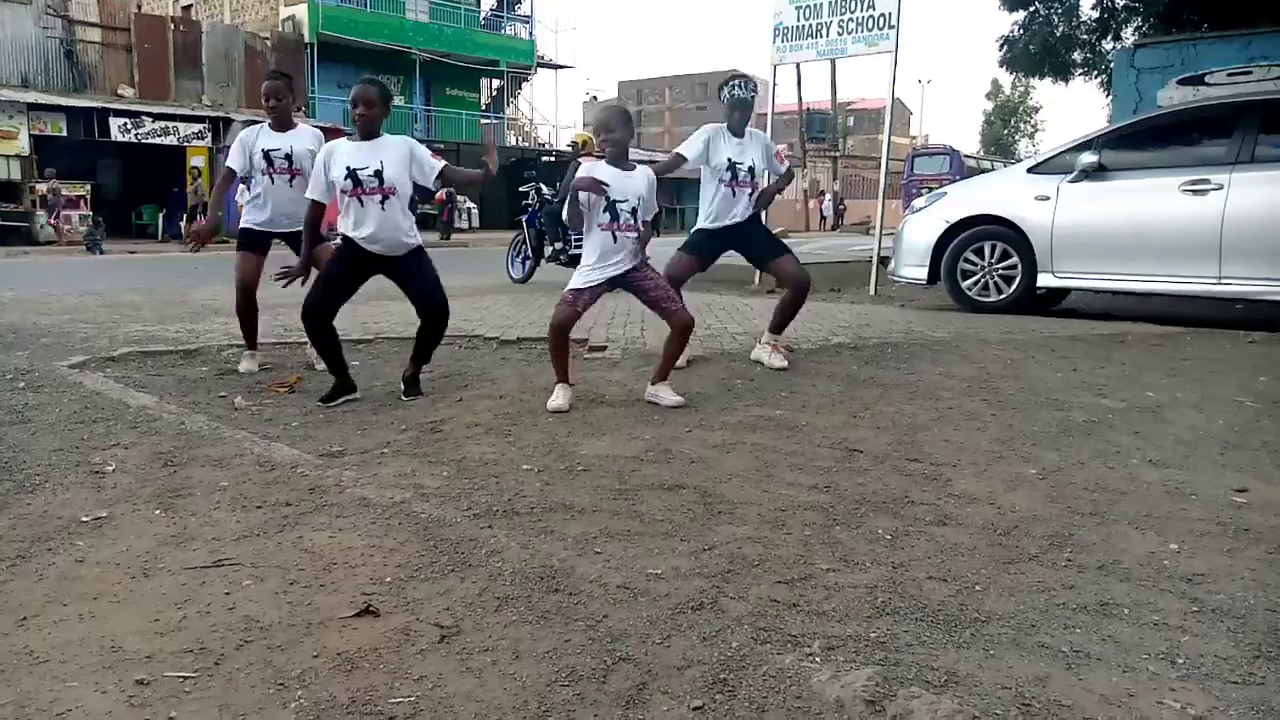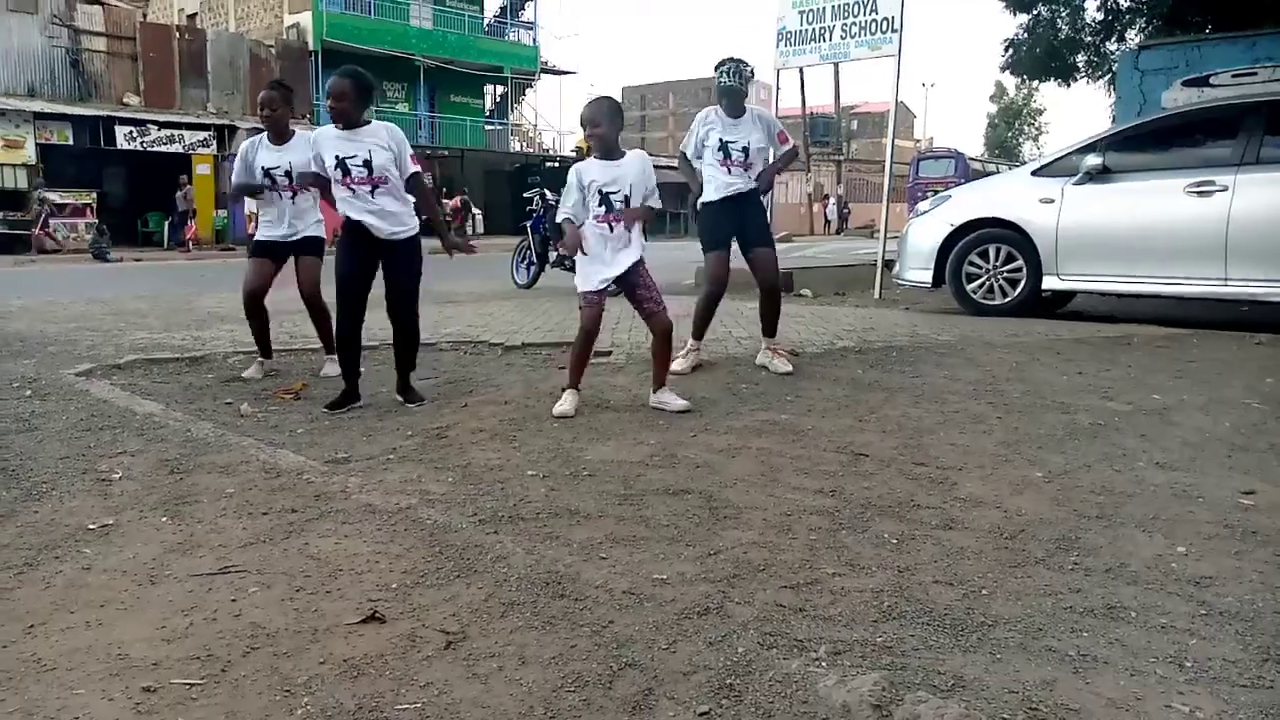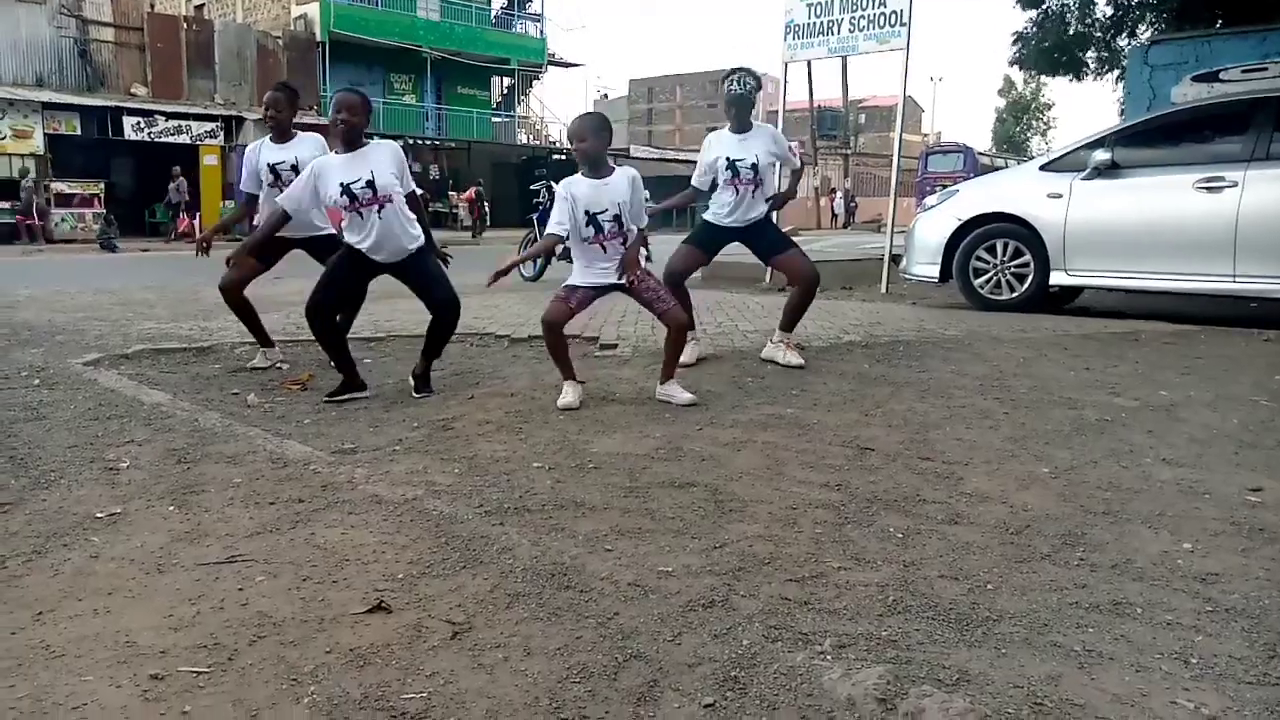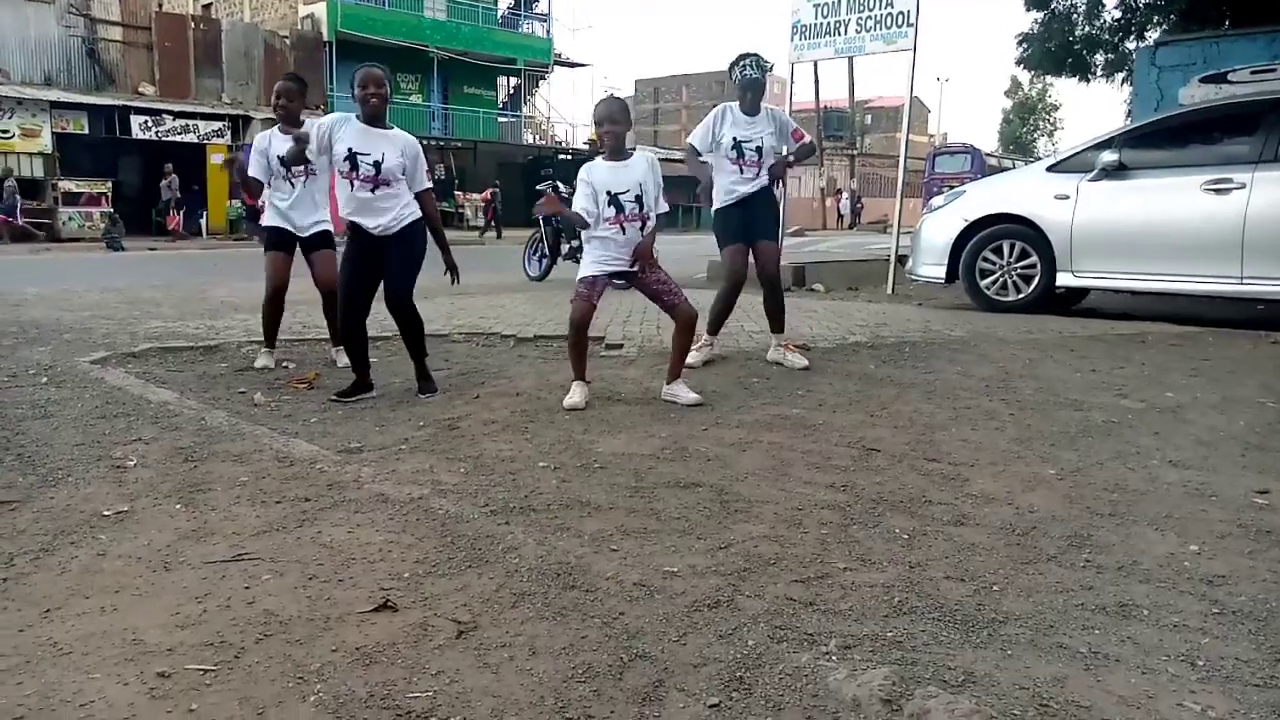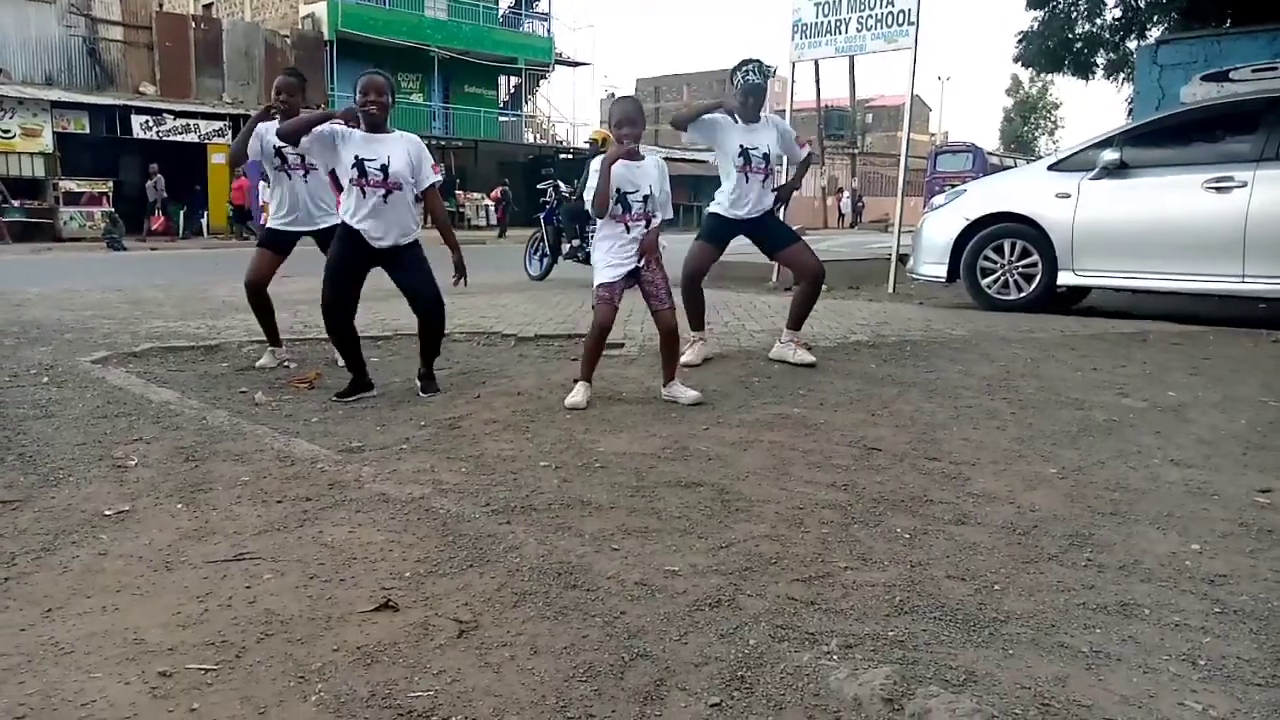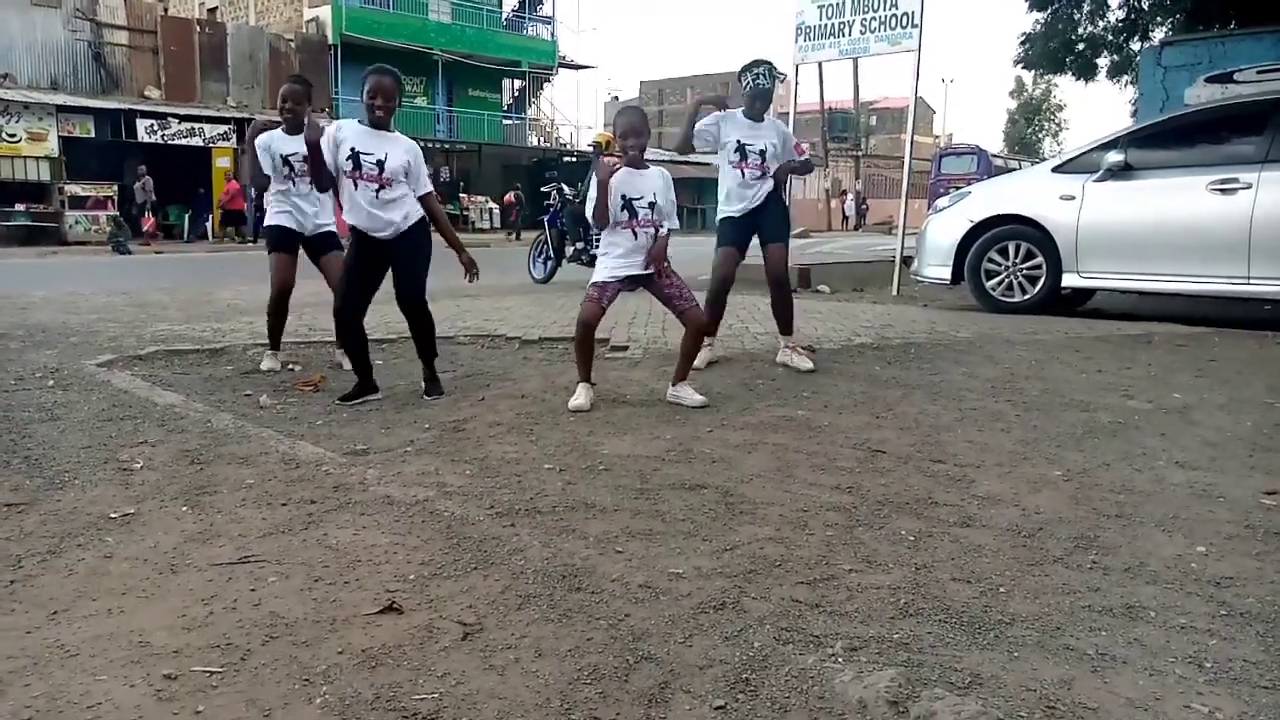
dt=0.3s
person 1, frame 1
left shoulder: (404, 147)
right shoulder: (331, 151)
left elbow: (444, 174)
right elbow: (316, 206)
left wrist: (485, 175)
right wrist: (304, 263)
left hip: (404, 248)
right hip: (355, 248)
left knee: (437, 312)
right knee: (313, 313)
left ankle: (411, 374)
right ankle: (344, 382)
person 1, frame 2
left shoulder: (389, 133)
right shoulder: (322, 138)
left elbow: (417, 183)
right elbow: (317, 177)
left wrist: (446, 234)
left hip: (402, 235)
right hip: (357, 236)
left knee: (404, 313)
right knee: (348, 314)
left ankle: (404, 383)
right ankle: (350, 389)
person 1, frame 3
left shoulder: (390, 151)
right shoulder: (319, 169)
left elbow: (411, 199)
right elbow: (284, 210)
left wrist: (432, 245)
right wrist: (247, 247)
left hip: (410, 249)
right hip: (360, 252)
left knee: (447, 306)
right knee: (318, 311)
left ankle: (422, 370)
right ankle: (352, 379)
person 1, frame 4
left shoulder: (406, 142)
right shoulder: (336, 125)
left elbow: (424, 197)
right elbow: (295, 160)
left wrist: (446, 251)
right wrist: (298, 142)
left hip: (402, 232)
right hip: (360, 235)
left knee: (399, 301)
right knee: (350, 312)
left ankle: (422, 371)
right ankle: (362, 379)
person 1, frame 5
left shoulder: (411, 144)
right shoulder: (340, 137)
left elbow: (432, 199)
right elbow: (284, 133)
left wrist: (455, 249)
right wrist: (330, 114)
left hip: (401, 242)
right hip: (353, 239)
left knee: (431, 306)
right knee: (334, 310)
left ankle: (426, 371)
right ankle: (360, 378)
person 1, frame 6
left shoulder: (408, 147)
right shoulder: (340, 131)
left elbow: (429, 201)
left wrist: (460, 249)
right wrist: (314, 154)
left hip: (409, 234)
right hip: (364, 238)
left knee: (412, 303)
right knee: (346, 312)
left ankle: (430, 373)
right ankle: (366, 381)
person 2, frame 1
left shoulder: (646, 176)
right shoulder: (588, 172)
right elbow: (576, 224)
left wrist: (646, 234)
right wrist: (575, 192)
left hip: (634, 264)
right hip: (595, 264)
left knee: (683, 321)
right knee: (559, 322)
left ankle: (658, 384)
right ankle: (562, 386)
person 2, frame 2
left shoulder: (640, 160)
right shoulder: (580, 170)
left elbow: (652, 207)
right elbow: (567, 217)
left wrist: (640, 211)
right wrist: (570, 233)
left hip: (630, 258)
right hip: (593, 261)
left knee: (663, 326)
right knee: (589, 325)
left ankle: (659, 390)
right ankle: (571, 390)
person 2, frame 3
left shoulder: (629, 177)
right shoulder: (569, 188)
left elbow: (640, 224)
right elbow: (555, 235)
left wrist: (634, 251)
right wrist: (518, 260)
left hip: (627, 268)
right hip: (588, 273)
left knee: (679, 320)
right knee: (551, 319)
left ankle: (666, 383)
right ankle: (571, 383)
person 2, frame 4
left shoulder: (648, 162)
right shoulder: (590, 171)
left elbow: (658, 212)
right elbow: (582, 220)
left wrist: (649, 239)
right wrist: (560, 210)
left hip: (640, 257)
right hip: (600, 258)
left knee: (687, 314)
right knee: (578, 317)
left ankle: (672, 382)
right ankle: (579, 382)
person 2, frame 5
left shoulder: (657, 165)
right shoulder: (601, 164)
left elbow: (663, 214)
right elbow: (599, 211)
left wrist: (653, 234)
right wrist: (607, 163)
left hip: (645, 253)
right hip: (611, 257)
left knee: (668, 323)
right knee: (603, 322)
left ankle: (670, 383)
right ankle: (583, 382)
person 2, frame 6
left shoulder: (661, 176)
right shoulder: (607, 172)
left elbow: (669, 224)
right elbow: (600, 223)
left wrist: (662, 243)
right wrist: (602, 181)
left hip: (652, 262)
right hip: (614, 262)
left knee: (698, 321)
right knee: (586, 318)
left ankle: (678, 385)
right ankle: (584, 385)
person 3, frame 1
left shoulder: (761, 140)
right shoulder: (710, 134)
left elbow: (786, 171)
right elbow: (675, 161)
left wrist: (774, 186)
left hip: (749, 223)
right hip: (712, 225)
left knee: (799, 281)
right knee: (670, 279)
left ankle: (768, 343)
person 3, frame 2
left shoulder: (763, 118)
right shoulder: (706, 117)
left elbow: (791, 150)
right elbow: (684, 158)
left wrist: (773, 168)
right wrist: (696, 185)
left hip: (749, 202)
right hip: (714, 205)
left knee: (770, 281)
right knee: (716, 282)
left ankle: (769, 347)
right ankle: (693, 346)
person 3, frame 3
left shoulder: (770, 136)
right shoulder: (714, 141)
left elbow: (797, 168)
right elbow: (695, 190)
left wrist: (789, 191)
right wrist: (656, 208)
left hip: (758, 221)
right hip: (717, 221)
left knee: (809, 277)
right knee: (673, 272)
left ankle: (779, 342)
right ankle: (689, 340)
person 3, frame 4
left shoulder: (776, 117)
right shoulder: (721, 114)
left elbow: (807, 145)
right elbow: (691, 150)
left wrist: (786, 160)
right wrist: (702, 173)
left hip: (762, 198)
right hip: (728, 204)
left knee: (769, 273)
right knee: (735, 276)
left ankle: (779, 344)
right ankle: (707, 341)
person 3, frame 5
left shoulder: (777, 126)
right shoulder: (720, 124)
left elbow: (805, 156)
right elbow: (676, 121)
left wrist: (792, 184)
right wrist: (718, 105)
left hip: (764, 215)
right hip: (724, 214)
left knee: (814, 272)
right knee: (691, 272)
left ankle: (788, 341)
right ankle: (698, 340)
person 3, frame 6
left shoulder: (778, 129)
right shoulder: (723, 121)
left elbow: (806, 164)
right elbow: (683, 147)
left wrist: (788, 167)
right wrist: (700, 104)
left hip: (769, 205)
right hip: (732, 212)
left knee: (778, 277)
right knee: (722, 279)
left ankle: (788, 346)
right ankle: (706, 344)
person 4, frame 1
left shoulder: (313, 136)
right shoulder: (250, 136)
right elbow: (228, 180)
right wrist: (212, 218)
left hip: (300, 222)
right hip: (257, 221)
right knee: (245, 287)
right ankle: (250, 350)
person 4, frame 2
left shoulder: (312, 143)
right shoulder: (250, 148)
left elbow: (329, 185)
right elbow: (236, 190)
right wrist: (252, 188)
left hip: (309, 229)
right hip: (271, 233)
left knee: (310, 292)
right knee: (252, 292)
left ankle: (331, 354)
right ankle: (264, 358)
person 4, frame 3
left shoulder: (315, 142)
right shoulder: (255, 151)
right elbow: (248, 206)
right wrist: (213, 230)
left hip: (317, 229)
right hip: (274, 232)
right knee: (229, 286)
right ankle: (268, 347)
person 4, frame 4
right shoulder: (263, 140)
right elbow: (254, 194)
right wrist: (239, 171)
left hip: (316, 222)
right hip: (279, 221)
left knee: (329, 285)
right knee: (276, 286)
left ankle: (338, 346)
right ankle: (268, 348)
person 4, frame 5
right shoulder: (263, 130)
right elbow: (234, 161)
right wrist: (253, 121)
left hip: (325, 218)
right hip: (281, 220)
right knee: (254, 283)
right ankle: (275, 347)
person 4, frame 6
left shoulder: (323, 134)
right shoulder: (267, 139)
left elbow: (326, 184)
right elbow: (259, 185)
right wrist: (251, 138)
left hip: (321, 223)
right hip: (282, 220)
right knee: (281, 288)
left ankle: (343, 347)
right ankle: (273, 351)
